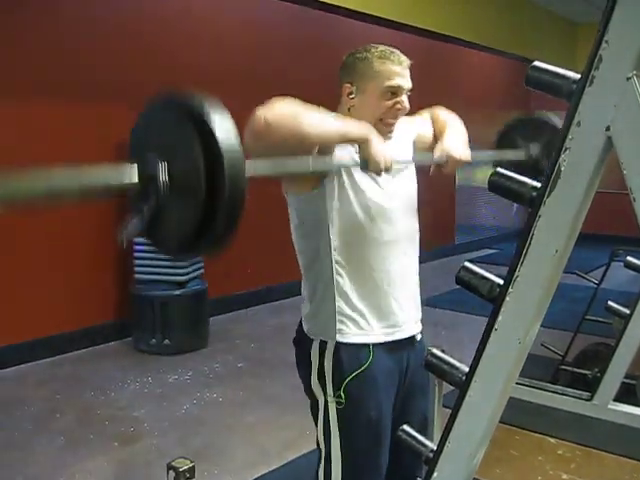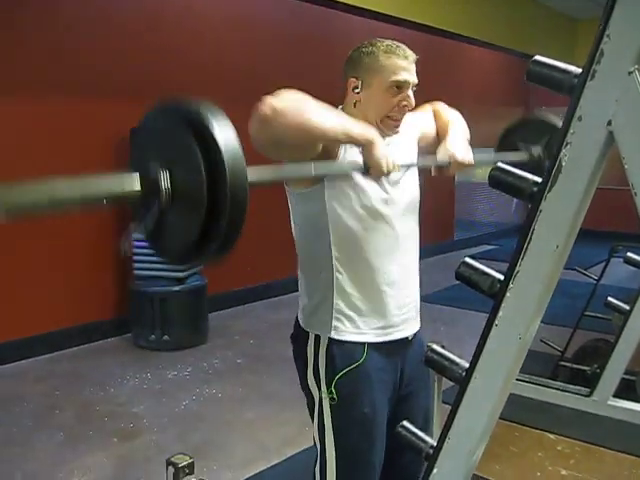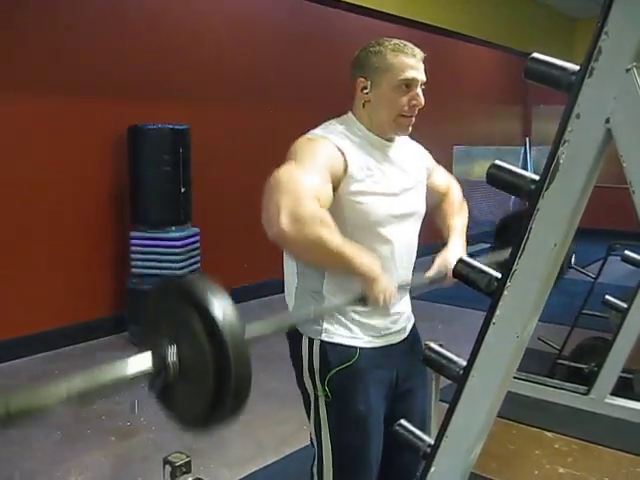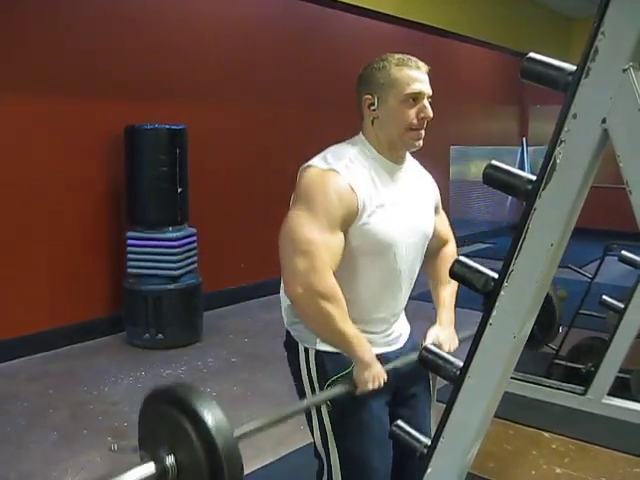
dt=0.3s
person 1, frame 1
left shoulder: (403, 135)
right shoulder: (319, 144)
left elbow: (440, 118)
right elbow: (266, 126)
left wrist: (455, 138)
right wrist: (361, 136)
left hip: (407, 338)
right hip: (346, 348)
person 1, frame 2
left shoulder: (405, 132)
right shoulder: (323, 140)
left elbow: (443, 113)
right elbow: (272, 114)
left wrist: (457, 139)
right wrist: (366, 136)
left hip: (407, 334)
right hip: (344, 344)
person 1, frame 3
left shoulder: (412, 152)
right shoulder: (325, 149)
left elbow: (449, 190)
right elbow: (285, 220)
left wrist: (454, 242)
right wrist: (368, 269)
left hip: (401, 335)
right hip: (339, 345)
person 1, frame 4
left shoulder: (421, 179)
right shoulder: (332, 179)
left elbow: (442, 246)
right elbow: (307, 284)
left wrist: (444, 318)
right wrist: (361, 357)
left hip: (398, 344)
right hip: (331, 354)
